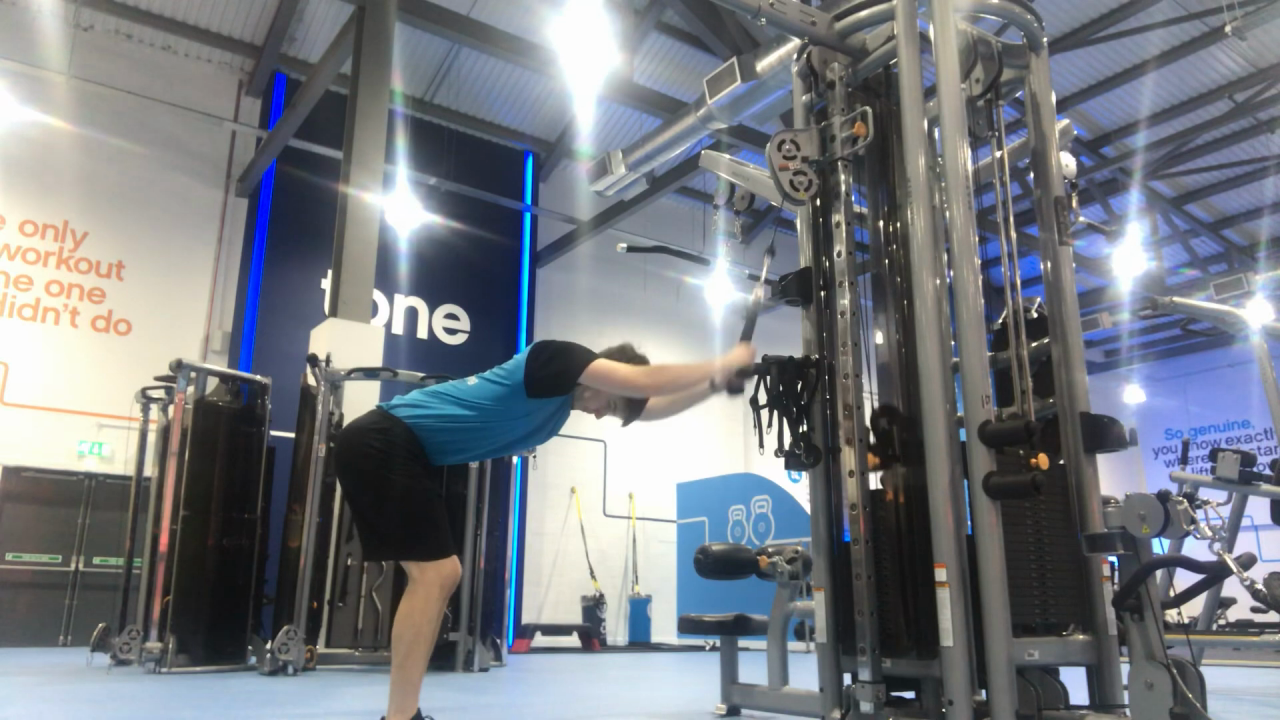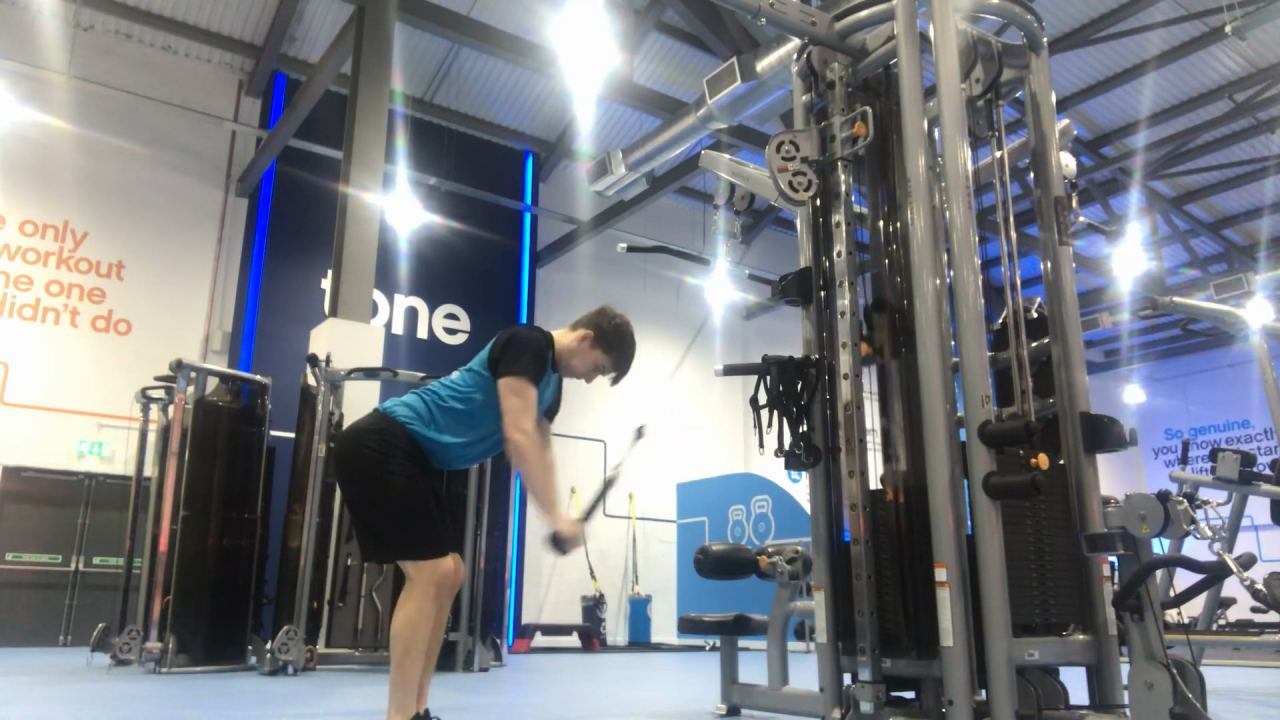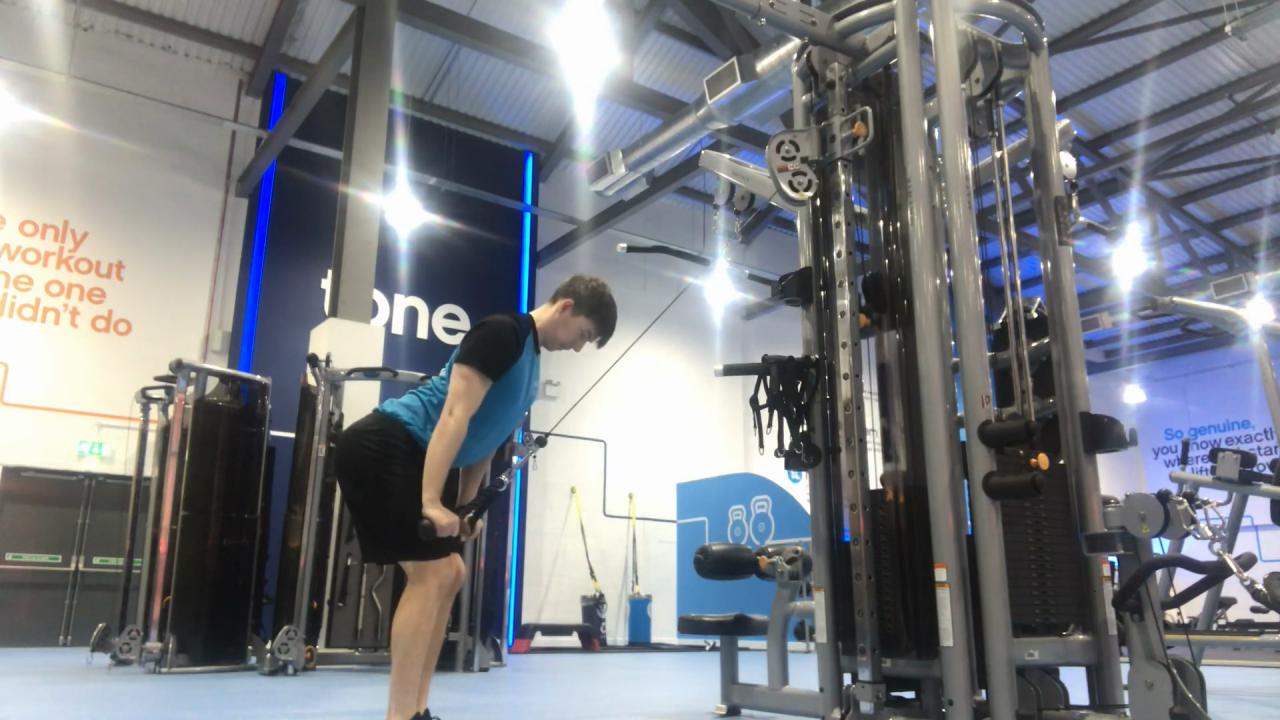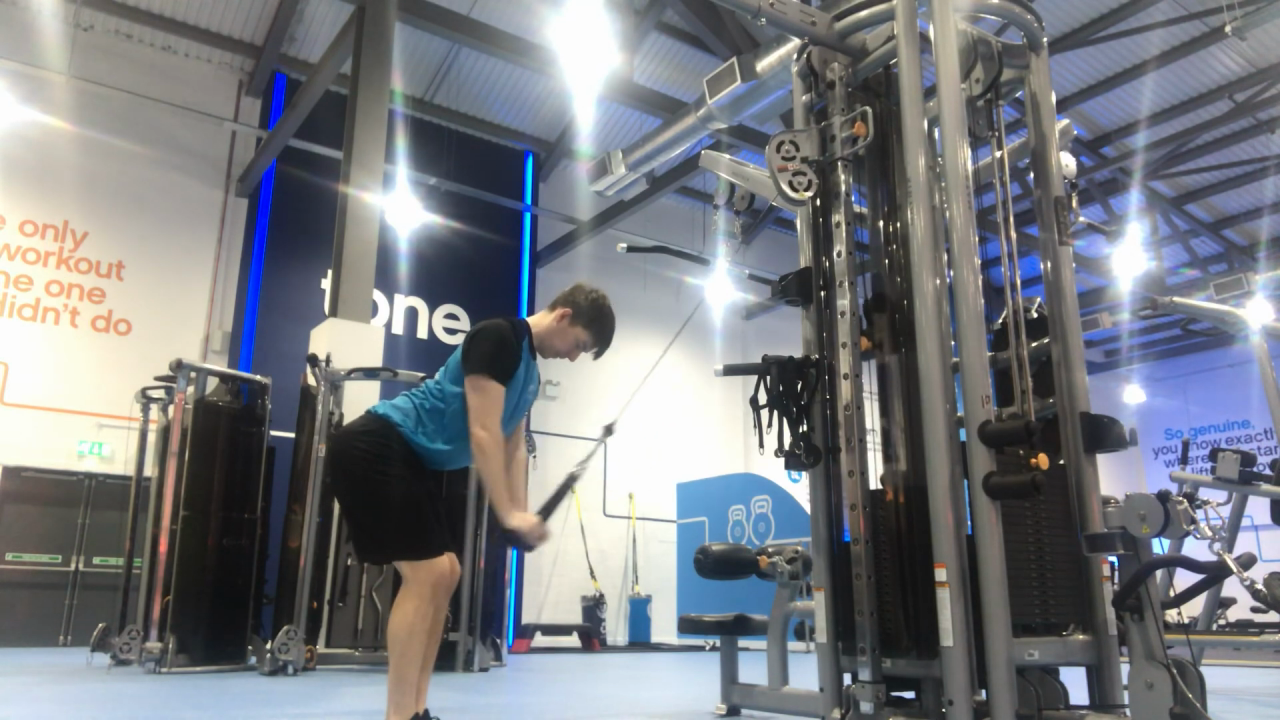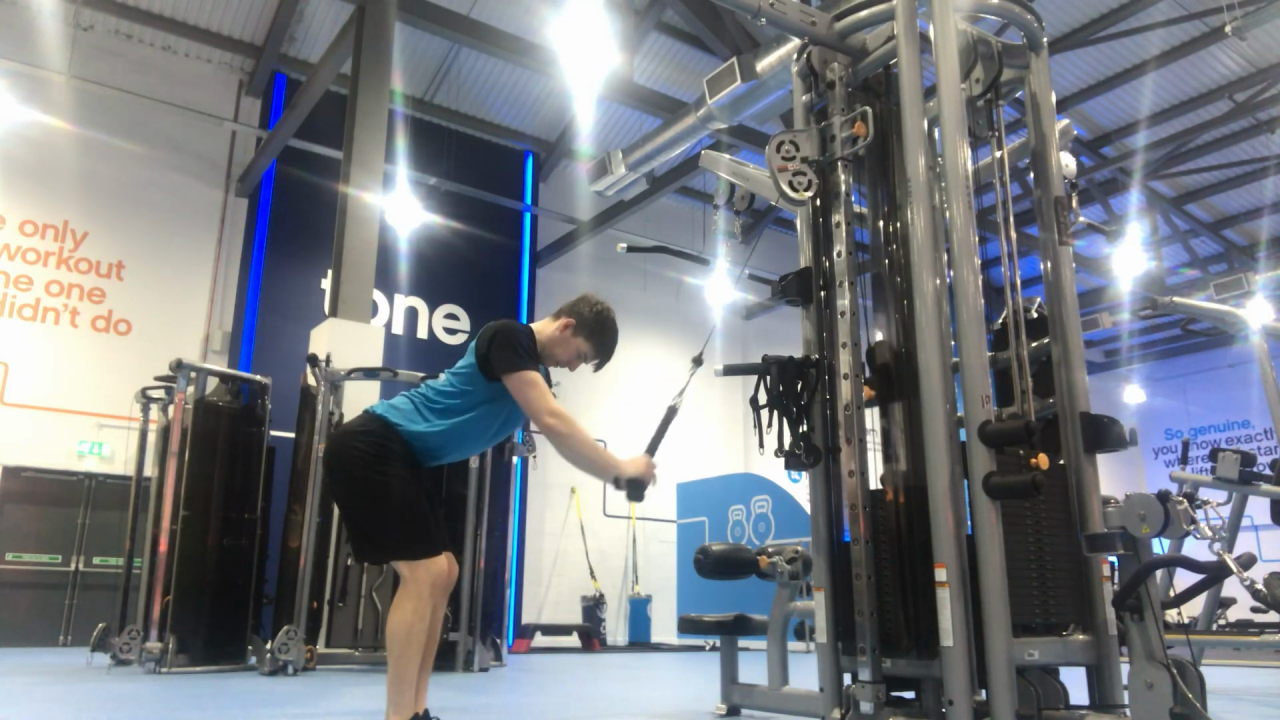
dt=0.5s
person 1, frame 1
left shoulder: (570, 388)
right shoulder: (558, 358)
left elbow: (649, 407)
right elbow: (645, 382)
left wrist: (716, 380)
right wrist: (720, 364)
left hip: (406, 451)
right hip: (382, 444)
left knee: (443, 575)
right knee: (432, 575)
person 1, frame 2
left shoulder: (549, 382)
right shoulder: (525, 344)
left elbow: (540, 452)
right elbow: (518, 436)
left wrist: (557, 518)
right wrist: (555, 516)
left hip: (414, 457)
right hip: (380, 447)
left knee: (447, 574)
right knee: (432, 573)
person 1, frame 3
left shoulder: (530, 358)
right shoulder: (502, 333)
left elbow: (485, 434)
right elbow: (455, 417)
left wrist: (467, 507)
right wrist: (432, 502)
left hip: (409, 456)
right hip: (382, 447)
left knee: (449, 575)
right knee: (432, 574)
person 1, frame 4
left shoulder: (530, 371)
right shoulder: (499, 337)
left elbow: (513, 446)
right elbow: (483, 430)
left wrist: (521, 510)
right wrist: (508, 513)
left hip: (413, 461)
right hip: (375, 449)
left knee: (444, 573)
right knee: (427, 573)
person 1, frame 5
left shoulder: (535, 373)
right shoulder: (508, 338)
left elbow: (565, 438)
right elbow: (552, 421)
left wrist: (619, 473)
right wrist: (620, 471)
left hip: (404, 459)
right hip: (371, 448)
left knee: (441, 572)
right knee: (425, 574)
